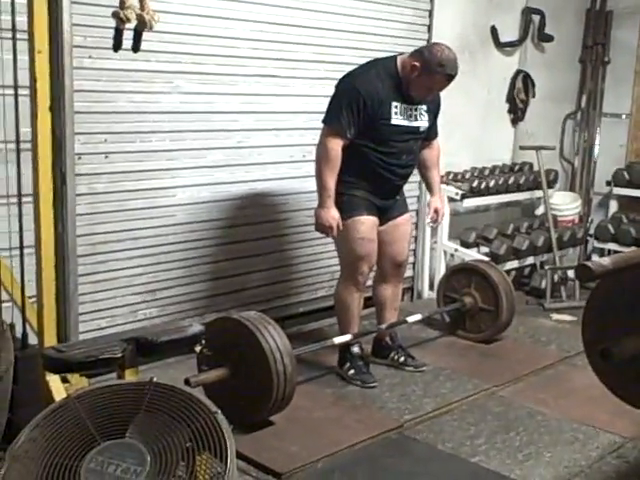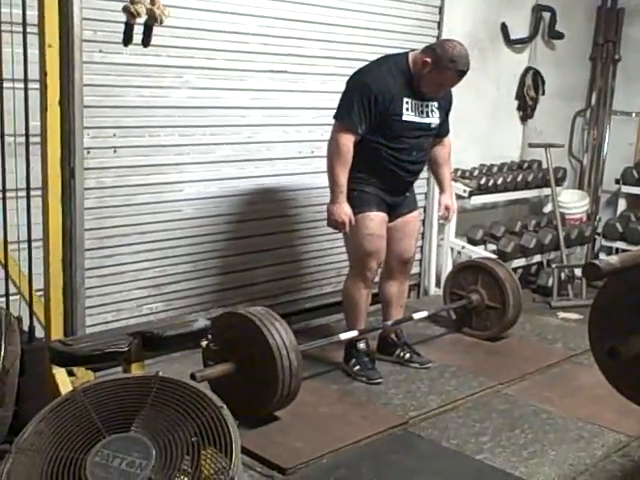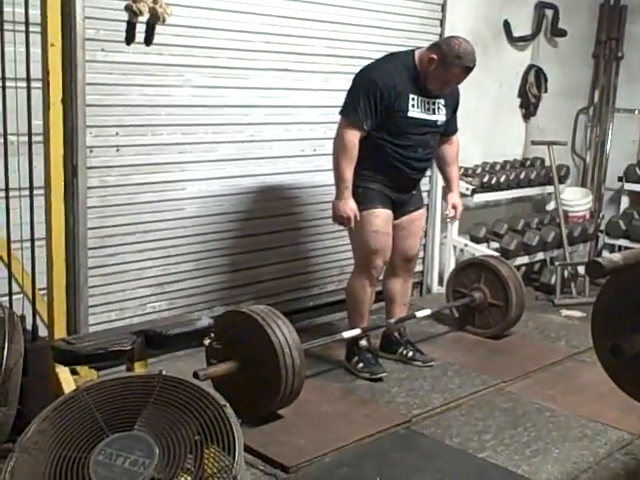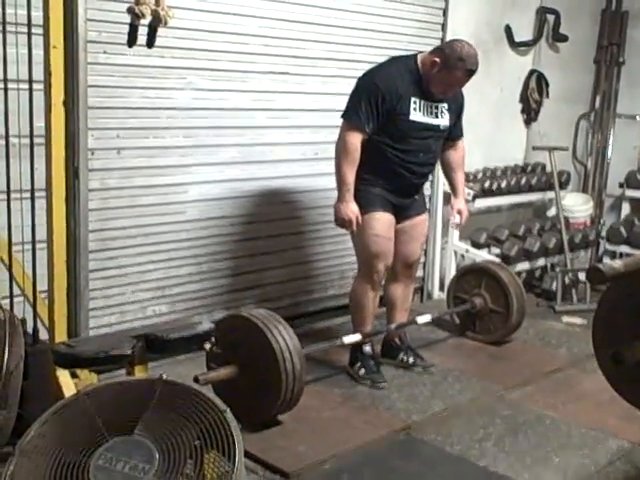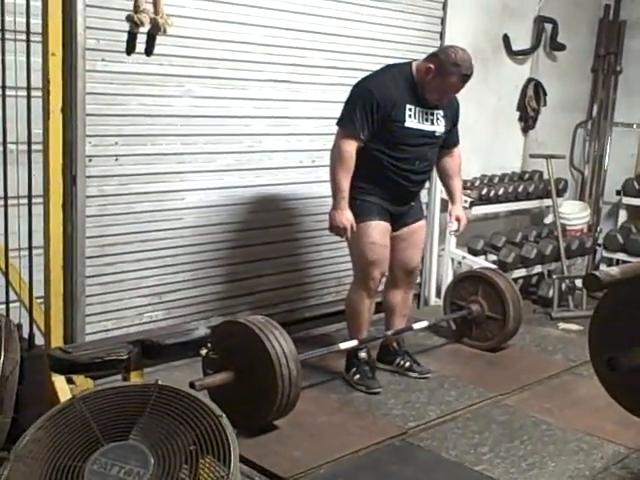
dt=0.2s
person 1, frame 1
left shoulder: (430, 95)
right shoulder: (363, 85)
left elbow: (428, 144)
right elbow: (331, 142)
left wrist: (435, 192)
right wrist: (326, 202)
left hip: (393, 194)
right hip: (355, 192)
left knee: (395, 267)
right knee: (358, 271)
left ankle: (386, 343)
right ankle: (349, 353)
person 1, frame 2
left shoulder: (441, 92)
right shoulder: (374, 81)
left elbow: (440, 142)
right elbow: (343, 137)
left wrist: (446, 189)
right wrist: (339, 198)
left hip: (403, 191)
right hip: (365, 188)
left knee: (402, 265)
right knee: (366, 267)
left ankle: (391, 340)
right ankle: (355, 349)
person 1, frame 3
left shoulder: (449, 91)
right shoulder: (381, 77)
left elbow: (447, 141)
right elbow: (348, 134)
left wrist: (453, 189)
right wrist: (343, 194)
left hip: (409, 189)
right hip: (371, 186)
left knee: (405, 263)
right knee: (371, 265)
left ankle: (394, 338)
right ankle: (357, 345)
person 1, frame 4
left shoulder: (453, 96)
right shoulder: (384, 80)
left elbow: (453, 145)
right elbow: (351, 136)
left wrist: (458, 193)
right wrist: (345, 196)
left hip: (412, 193)
right hip: (373, 190)
left knee: (406, 269)
right knee: (374, 269)
left ankle: (395, 344)
right ankle: (361, 351)
person 1, frame 5
left shoulder: (448, 103)
right shoulder: (378, 89)
left elbow: (449, 153)
right elbow: (345, 144)
left wrist: (456, 200)
right wrist: (340, 204)
left hip: (408, 201)
right hip: (369, 198)
left knee: (406, 273)
right knee: (370, 276)
left ankle: (392, 349)
right ankle: (357, 358)
